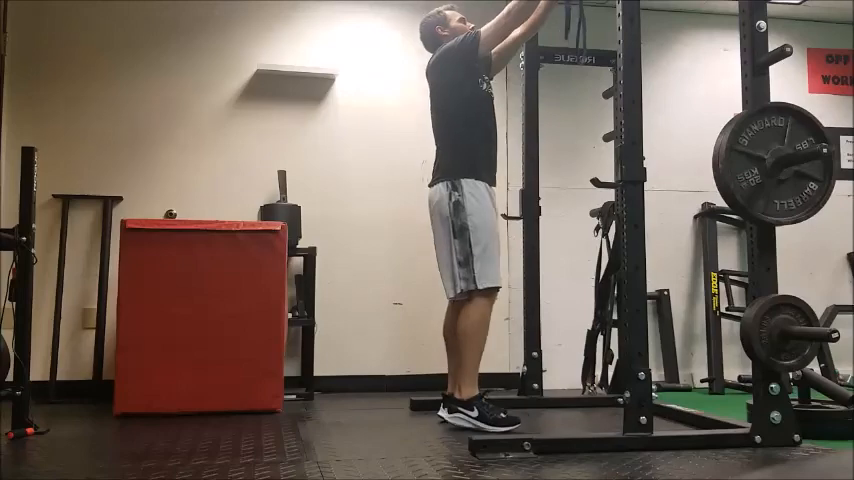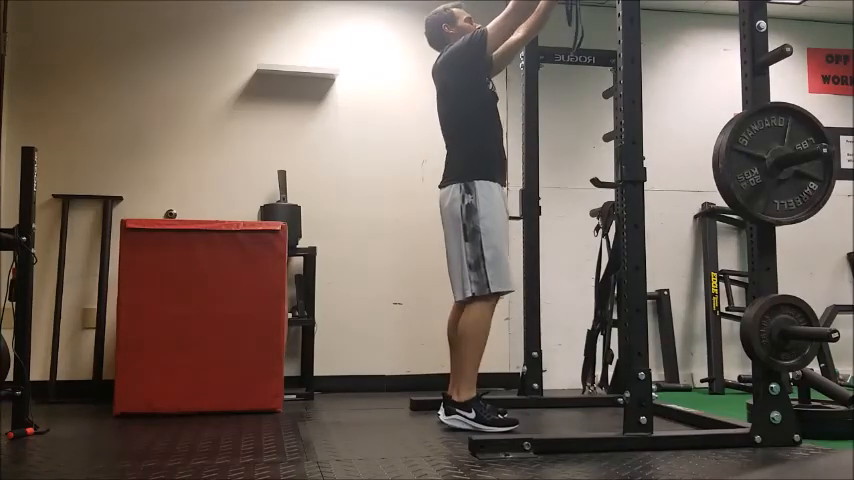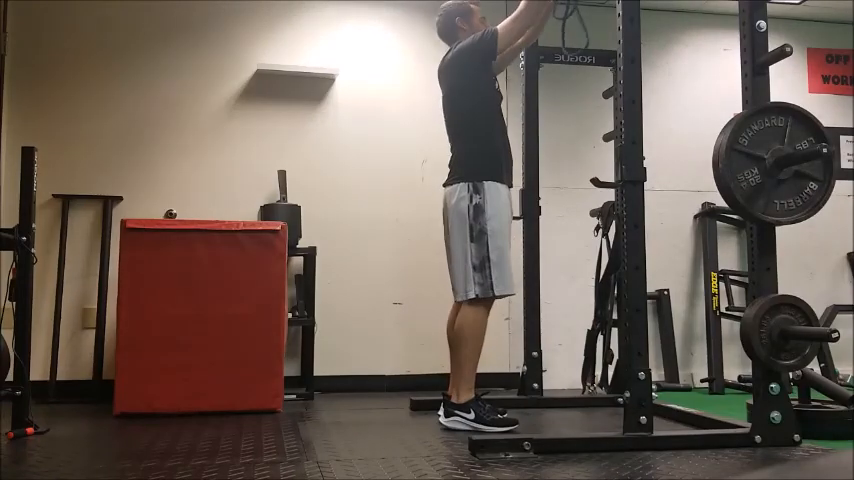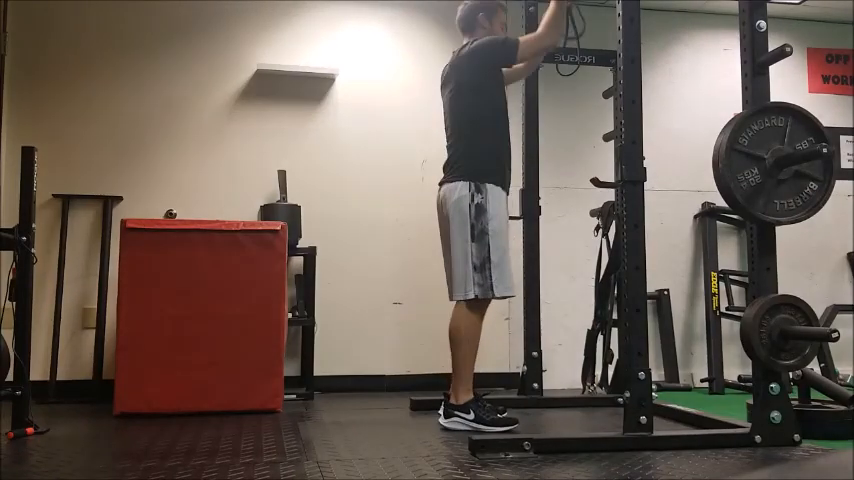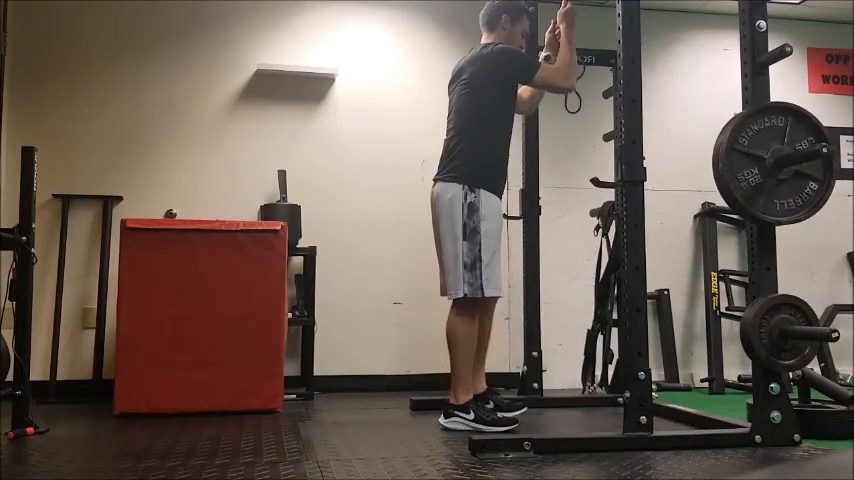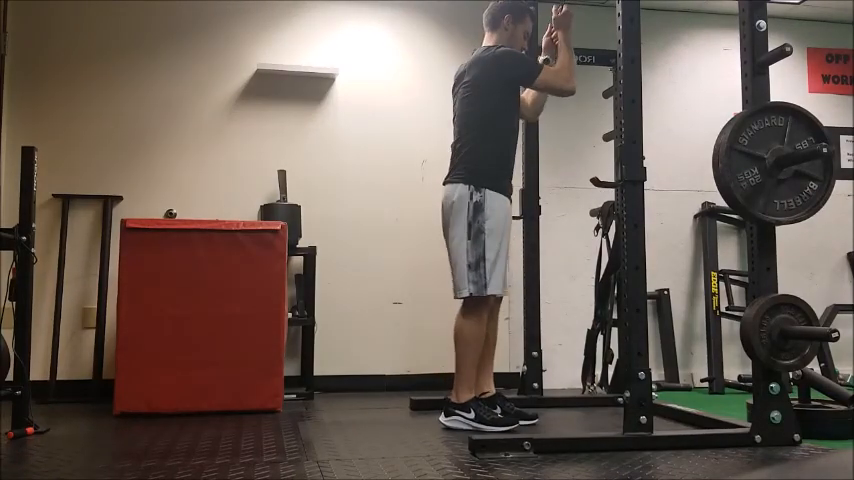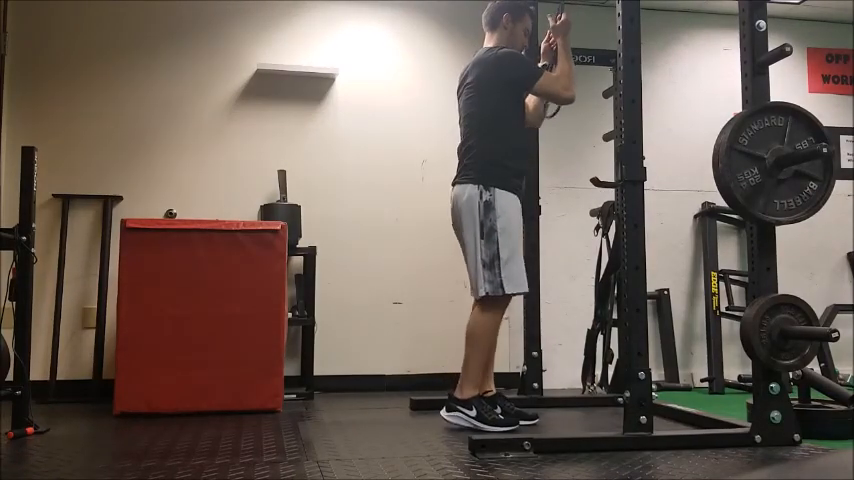
dt=0.2s
person 1, frame 1
left shoulder: (470, 69)
right shoulder: (447, 60)
left hip: (468, 186)
right hip: (461, 185)
left knee: (466, 293)
right knee: (481, 289)
left ankle: (457, 395)
right ankle: (467, 398)
person 1, frame 2
left shoulder: (472, 68)
right shoulder: (454, 60)
left elbow: (520, 36)
left hip: (474, 187)
right hip: (473, 187)
left knee: (471, 294)
right knee: (482, 293)
left ankle: (457, 395)
right ankle: (463, 400)
person 1, frame 3
left shoulder: (473, 64)
right shoulder: (463, 57)
left elbow: (523, 37)
left hip: (473, 187)
right hip: (479, 187)
left knee: (471, 296)
right knee: (479, 296)
left ankle: (457, 396)
right ankle: (462, 403)
person 1, frame 4
left shoulder: (473, 64)
right shoulder: (480, 53)
left elbow: (525, 66)
right elbow: (546, 39)
left hip: (466, 187)
right hip: (476, 187)
left knee: (472, 296)
right knee: (475, 296)
left ankle: (460, 396)
right ankle: (461, 404)
person 1, frame 5
left shoulder: (477, 65)
right shoulder: (499, 57)
left elbow: (526, 101)
right elbow: (565, 79)
left wrist: (550, 45)
left hip: (464, 188)
right hip: (470, 190)
left knee: (480, 295)
right knee: (471, 296)
left ankle: (477, 390)
right ankle: (460, 404)
person 1, frame 6
left shoulder: (479, 67)
right shoulder: (501, 60)
left elbow: (529, 109)
right elbow: (566, 84)
left wrist: (546, 57)
left hip: (477, 190)
right hip: (478, 191)
left knee: (489, 296)
right knee: (479, 296)
left ankle: (485, 394)
right ankle: (461, 403)
person 1, frame 7
left shoulder: (484, 68)
right shoulder: (503, 61)
left elbow: (532, 117)
right elbow: (565, 92)
left wrist: (544, 62)
right wrist: (562, 44)
left hip: (485, 190)
right hip: (487, 191)
left knee: (494, 296)
right knee: (494, 295)
left ankle: (485, 394)
right ankle: (464, 399)
